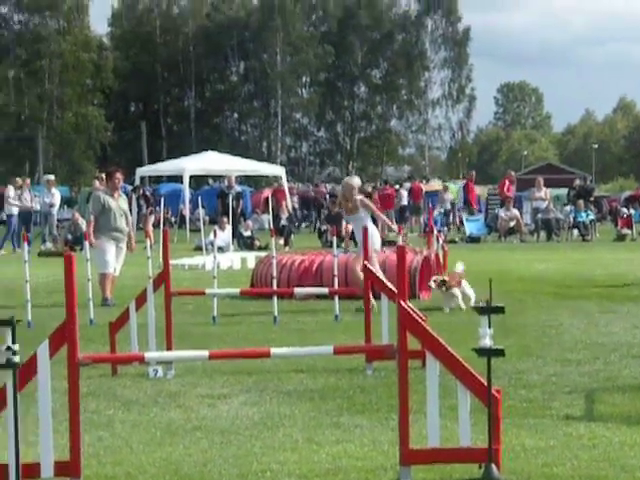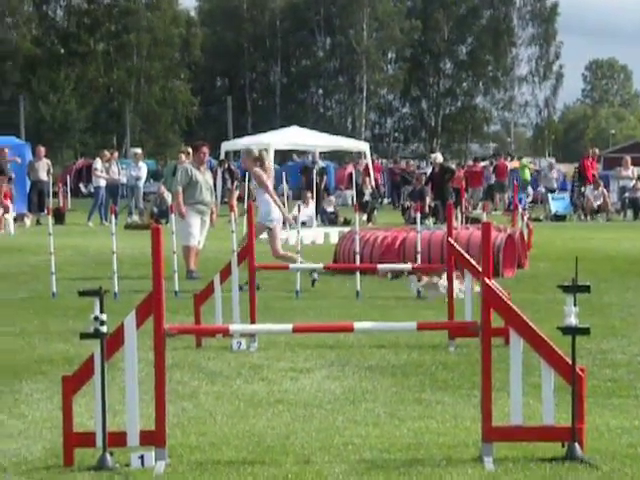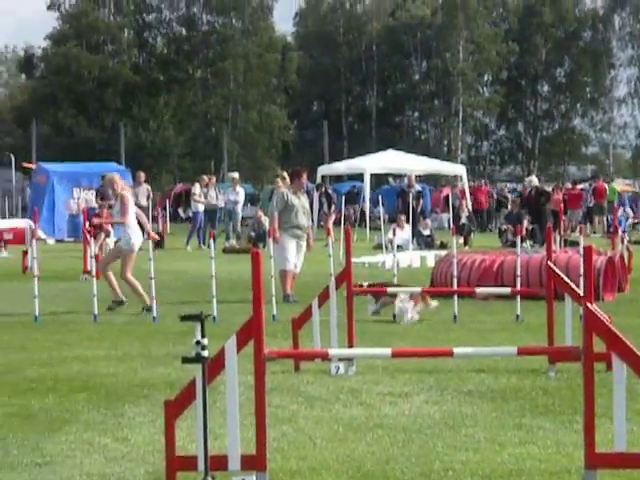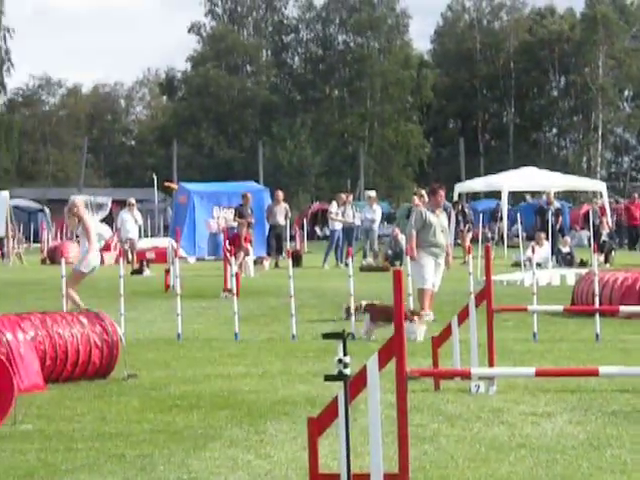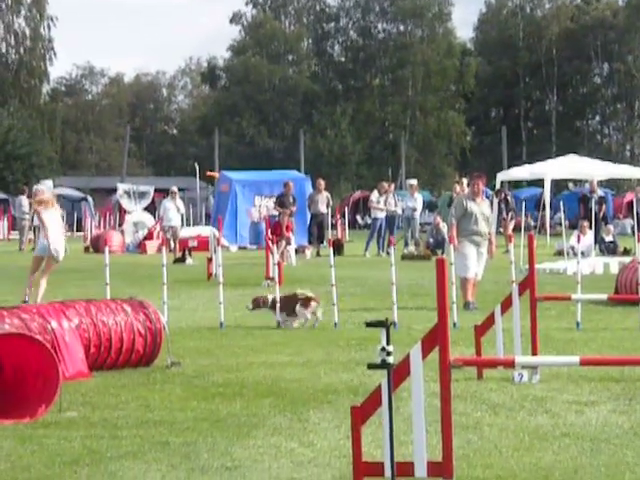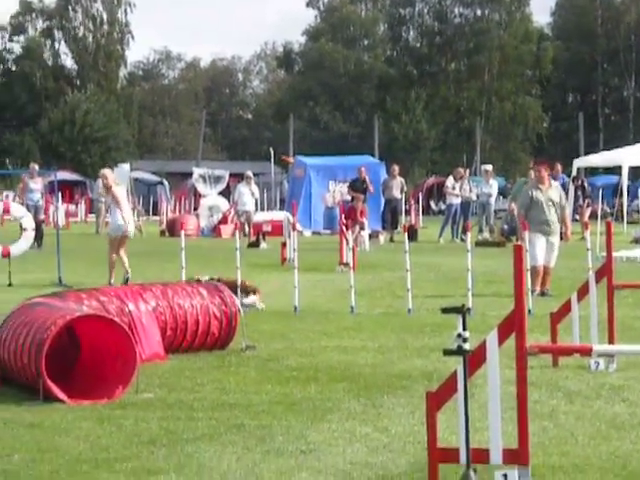
dt=0.7s
person 1, frame 1
left shoulder: (123, 198)
right shoulder: (99, 195)
left elbow: (128, 219)
right elbow: (91, 216)
left wrist: (131, 237)
right wrist: (90, 234)
left hip: (121, 239)
right hip: (105, 238)
left knee: (115, 270)
right knee: (106, 269)
left ankle: (110, 297)
right ankle: (105, 297)
person 1, frame 2
left shoulder: (208, 172)
right shoulder: (186, 168)
left elbow: (211, 194)
right elbow: (178, 188)
left wrist: (213, 211)
right wrist: (180, 205)
left hip: (205, 212)
right hip: (190, 210)
left knee: (198, 243)
right knee: (190, 241)
left ankle: (194, 269)
right ankle: (190, 270)
person 1, frame 3
left shoulder: (304, 197)
right shoulder: (283, 193)
left elbow: (308, 218)
right elbow: (274, 212)
left wrist: (310, 236)
right wrist: (275, 231)
left hip: (301, 237)
right hip: (287, 234)
left knee: (296, 267)
right knee: (287, 265)
left ankle: (291, 293)
right ankle: (286, 294)
person 1, frame 4
left shoulder: (443, 214)
right shoulder: (421, 211)
left elbow: (446, 235)
right elbow: (412, 230)
left wrist: (449, 253)
right wrist: (412, 249)
left hip: (439, 254)
right hip: (425, 253)
left knee: (434, 285)
right knee: (425, 283)
left ankle: (429, 312)
right ankle: (424, 313)
person 1, frame 5
left shoulder: (486, 203)
right shoulder: (462, 200)
left elbow: (490, 225)
right elbow: (453, 219)
left wrist: (492, 243)
right wrist: (453, 238)
left hip: (482, 243)
right hip: (466, 241)
left knee: (476, 274)
right knee: (467, 273)
left ankle: (472, 301)
right ankle: (468, 301)
person 1, frame 6
left shoulder: (557, 187)
right shoulder: (529, 189)
left elbow: (564, 209)
right elbow: (521, 210)
left wrist: (567, 227)
left hip: (553, 231)
right hip: (536, 231)
left knee: (549, 263)
right knee: (537, 262)
left ankle: (545, 288)
right ankle: (535, 289)
person 2, frame 1
left shoulder: (362, 201)
right shoulder: (342, 204)
left elbow: (379, 215)
left wrist: (393, 227)
left hip: (372, 239)
right hip: (362, 241)
left knee: (356, 269)
left ankle: (370, 302)
person 2, frame 2
left shoulder: (255, 172)
right shoulder: (263, 171)
left elbow: (271, 192)
left wrist: (283, 212)
left hip: (268, 215)
right hip: (273, 214)
left knee: (245, 244)
right knee: (277, 254)
right ankle: (310, 270)
person 2, frame 3
left shoulder: (124, 196)
right shoulder: (119, 197)
left elbow: (126, 220)
right elbow: (140, 213)
left wrist: (103, 221)
right wrist: (149, 230)
left hip: (131, 238)
right hip: (126, 239)
left knee: (125, 275)
right knee: (103, 265)
left ankle: (147, 304)
right ankle: (119, 298)
person 2, frame 4
left shoulder: (85, 221)
right shoulder: (82, 220)
left elbow: (92, 242)
left wrist: (84, 260)
left hip: (88, 258)
right hip: (92, 259)
left knee: (66, 288)
right knee: (69, 286)
person 2, frame 5
left shoulder: (39, 209)
right shoulder: (56, 208)
left elbow: (45, 228)
right elbow: (63, 229)
left wrist: (50, 246)
left hip: (45, 243)
right hip: (59, 244)
left knee: (33, 273)
right knee: (44, 277)
left ankle: (27, 297)
right ankle: (37, 302)
person 2, frame 6
left shoulder: (113, 190)
right shoulder: (121, 188)
left elbow: (122, 208)
left wrist: (127, 225)
left hip: (118, 223)
right hip: (128, 223)
left knee: (112, 252)
right knee: (120, 250)
left ankle: (111, 280)
right ankle: (127, 271)
